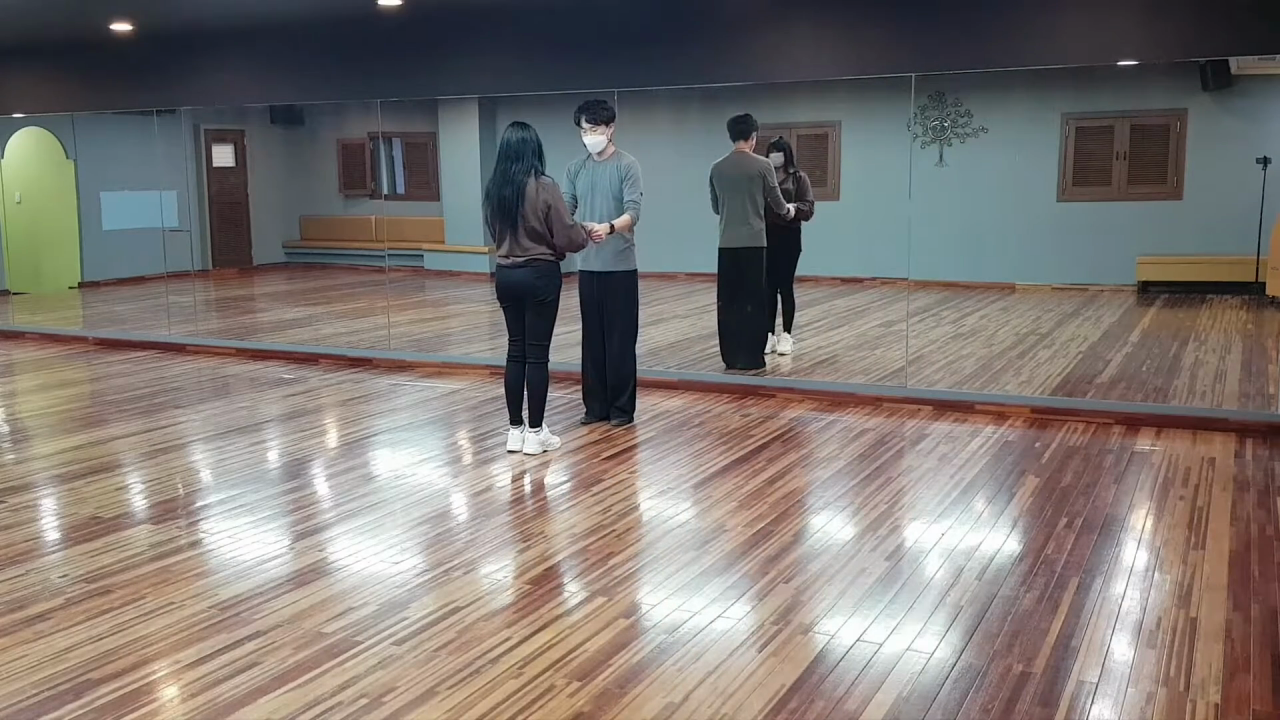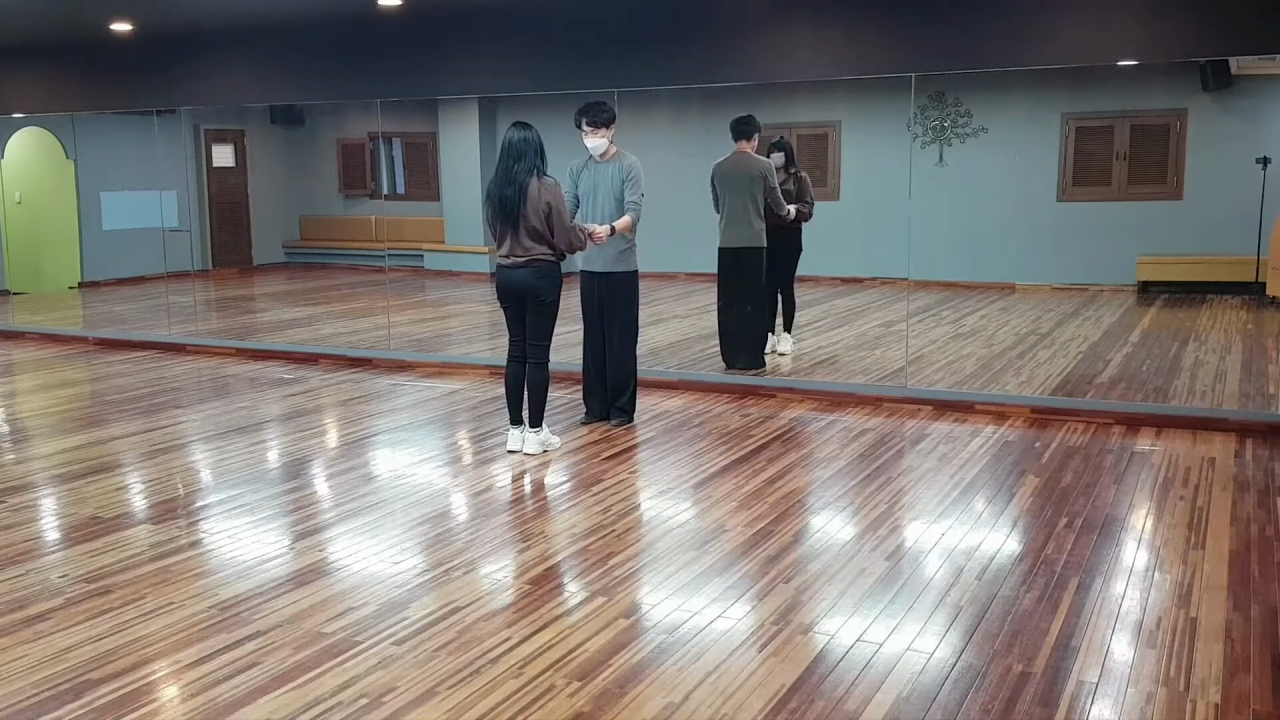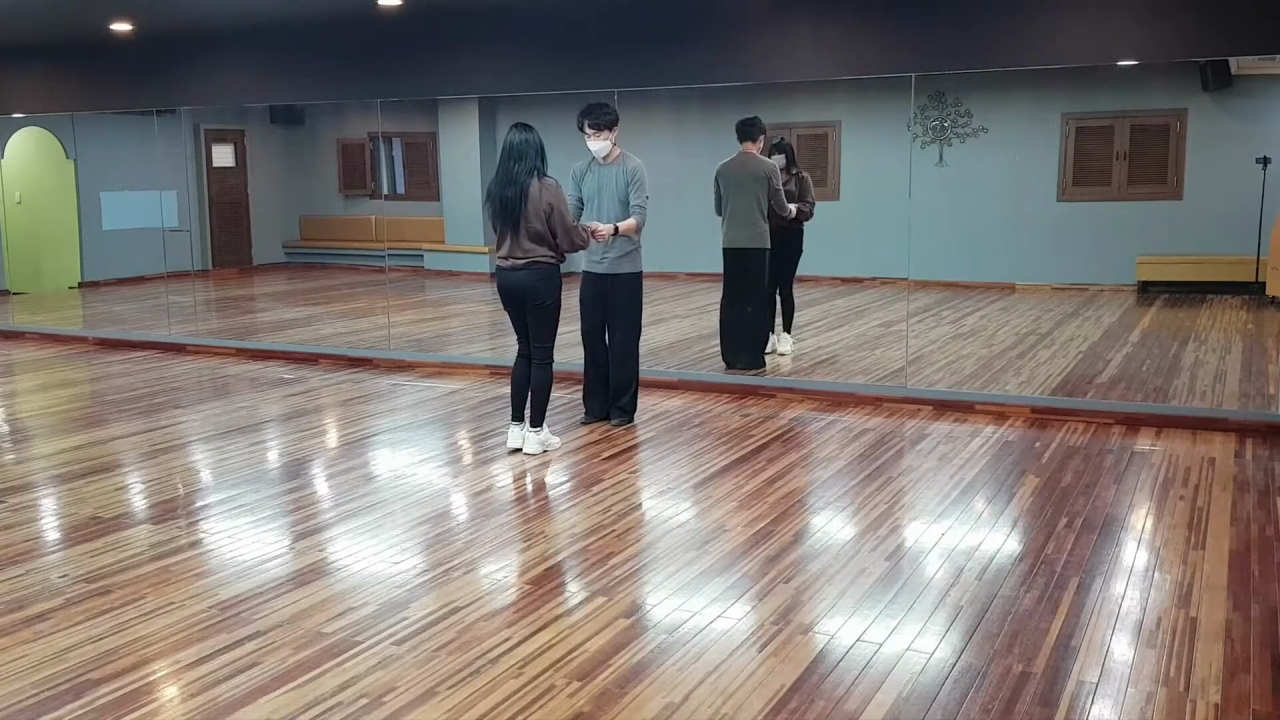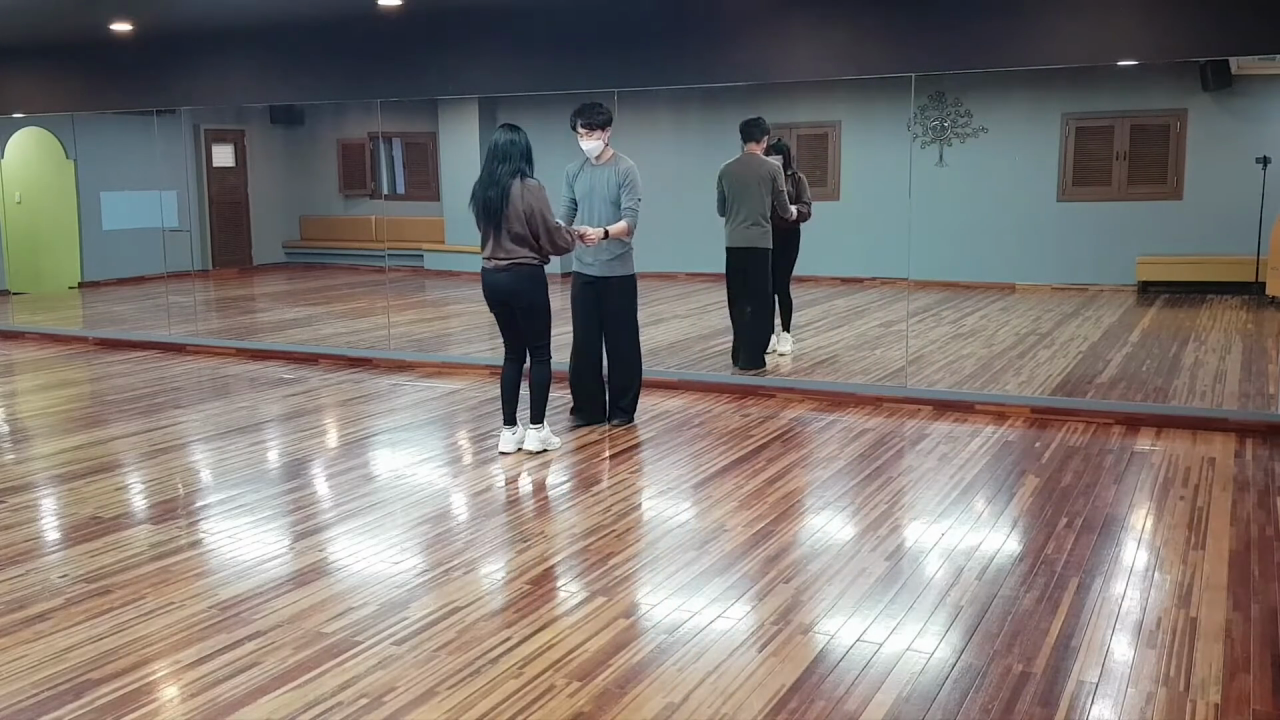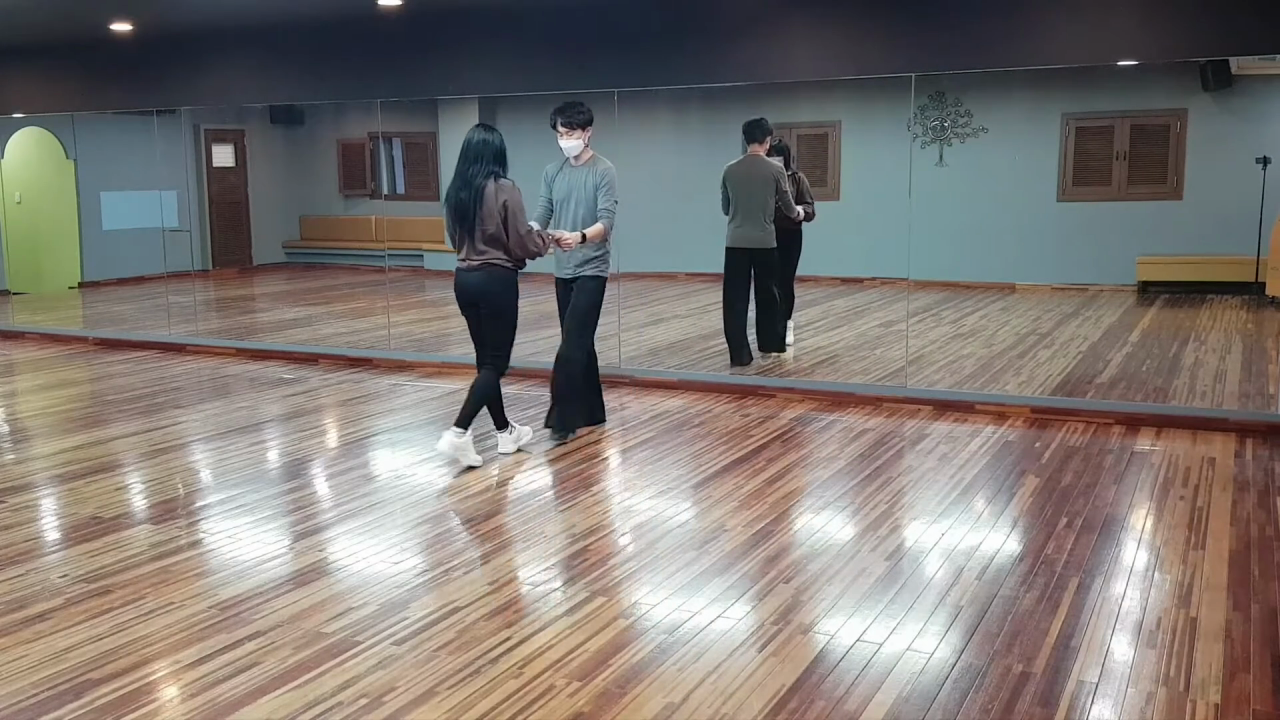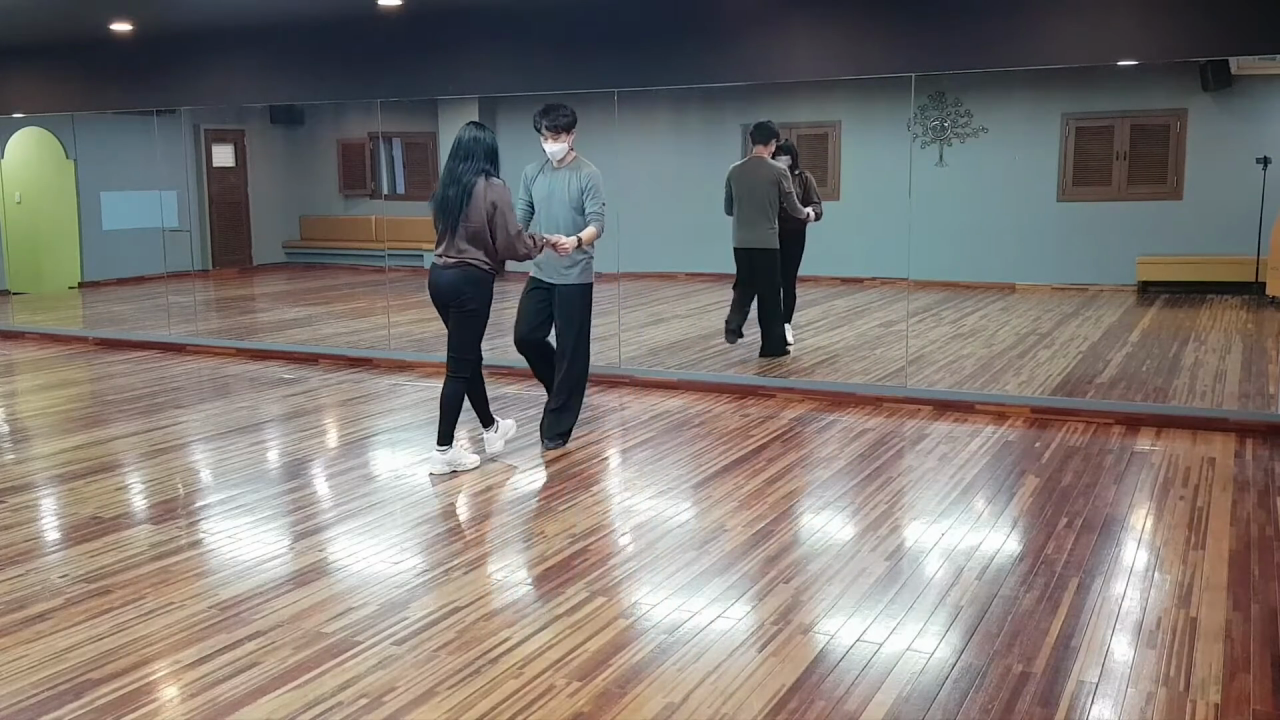
dt=0.4s
person 1, frame 1
left shoulder: (494, 188)
right shoulder: (544, 187)
right elbow: (565, 237)
right wrist: (585, 233)
left hip: (506, 274)
right hip: (539, 275)
left knee: (515, 351)
right knee: (537, 354)
left ankle: (515, 430)
right ankle: (535, 433)
person 1, frame 2
left shoulder: (495, 188)
right shoulder: (545, 187)
right elbow: (565, 239)
right wrist: (584, 235)
left hip: (506, 274)
right hip: (540, 275)
left knee: (516, 351)
right knee: (537, 354)
left ankle: (515, 429)
right ankle: (535, 433)
person 1, frame 3
left shoulder: (496, 189)
right shoulder: (546, 188)
right elbow: (568, 238)
right wrist: (587, 233)
left hip: (506, 275)
right hip: (539, 276)
left knee: (524, 350)
right knee: (541, 355)
left ankle: (516, 426)
right ankle: (535, 432)
person 1, frame 4
left shoulder: (482, 189)
right shoulder: (529, 188)
right elbow: (552, 239)
right wrist: (572, 234)
left hip: (492, 277)
right hip: (524, 277)
left knee: (513, 353)
right knee: (539, 354)
left ankle: (509, 431)
right ankle: (536, 430)
person 1, frame 5
left shoulder: (456, 191)
right shoulder: (504, 190)
right elbow: (523, 243)
right wrist: (546, 239)
left hip: (465, 279)
right hip: (496, 280)
left knee: (488, 358)
right knee: (495, 362)
left ankle: (505, 431)
right ankle: (456, 435)
person 1, frame 6
left shoulder: (446, 187)
right shoulder: (492, 188)
right elbow: (512, 244)
right wrist: (541, 242)
left hip: (440, 276)
right hip: (470, 281)
left knee: (468, 356)
right knee: (460, 364)
left ankle: (491, 428)
right ankle: (443, 451)
person 2, frame 1
left shoulder: (627, 165)
right shoulder: (575, 169)
left elbow: (633, 212)
right elbow: (565, 209)
left wrist: (608, 228)
left hip: (620, 266)
right hip: (587, 266)
left knee: (620, 338)
right knee: (592, 337)
left ankle: (622, 407)
right ankle: (596, 404)
person 2, frame 2
left shoulder: (628, 165)
right shoulder: (577, 169)
left elbow: (633, 212)
right elbow: (566, 210)
left wrist: (609, 229)
left hip: (620, 266)
right hip: (589, 265)
left knee: (620, 338)
right knee: (593, 338)
left ankle: (621, 407)
right ankle: (596, 404)
person 2, frame 3
left shoulder: (632, 168)
right shoulder: (580, 171)
left elbow: (639, 218)
right elbow: (571, 213)
left wrist: (612, 229)
left hip: (625, 268)
right hip: (592, 268)
left knee: (623, 339)
right knee: (592, 338)
left ankle: (622, 407)
right ankle: (596, 404)
person 2, frame 4
left shoulder: (625, 169)
right shoulder: (574, 172)
left elbow: (630, 221)
right elbow: (565, 215)
left wrist: (602, 233)
left hip: (617, 270)
right hip: (583, 269)
left knee: (621, 341)
right knee: (585, 341)
left ankle: (623, 407)
right ankle: (589, 407)
person 2, frame 5
left shoulder: (603, 171)
right shoulder: (552, 172)
left elbow: (606, 221)
right elbow: (543, 215)
left wrist: (579, 236)
left hip: (591, 269)
right hip: (563, 270)
left knee: (574, 341)
right knee: (577, 342)
left ankle: (563, 417)
right ankle: (588, 411)
person 2, frame 6
left shoulder: (588, 174)
right shoulder: (531, 173)
left elbow: (597, 223)
right elbow: (521, 217)
left wrist: (576, 240)
left hip: (575, 277)
right hip: (540, 274)
left knee: (570, 352)
right knee: (525, 337)
left ankle: (557, 425)
right ankle: (559, 384)
person 3, frame 1
left shoulder: (717, 168)
right shoulder: (762, 165)
right elbow: (776, 202)
right wrist: (788, 211)
left hip: (726, 243)
right hip: (753, 242)
left knee: (727, 301)
right knee: (753, 300)
left ankle: (731, 357)
right ankle: (750, 358)
person 3, frame 2
left shoulder: (718, 168)
right shoulder: (763, 166)
right elbow: (776, 203)
right wrist: (789, 212)
left hip: (726, 243)
right hip: (753, 242)
left knee: (727, 301)
right knee: (753, 301)
left ankle: (731, 357)
right ankle: (751, 359)
person 3, frame 3
left shoulder: (723, 169)
right shoulder: (768, 167)
right elbow: (780, 207)
right wrist: (791, 211)
left hip: (730, 243)
right hip: (756, 242)
left knee: (732, 299)
right knee: (754, 300)
left ankle: (731, 354)
right ankle: (750, 359)
person 3, frame 4
left shoulder: (727, 169)
right shoulder: (772, 168)
right elbow: (783, 208)
right wrist: (792, 214)
left hip: (733, 242)
right hip: (760, 242)
left knee: (737, 299)
right knee: (759, 302)
left ankle: (740, 354)
right ankle: (752, 358)
person 3, frame 5
left shoulder: (730, 170)
right shoulder: (775, 170)
right elbow: (787, 207)
right wrist: (799, 214)
left hip: (735, 243)
right hip: (764, 242)
left knee: (735, 300)
right knee: (767, 295)
left ankle: (739, 354)
right ankle: (771, 342)
person 3, frame 6
left shoulder: (734, 171)
right shoulder: (778, 171)
left elbow: (728, 209)
right elbow: (793, 207)
right wrist: (808, 214)
left hip: (741, 242)
right hip: (766, 243)
left knee: (744, 287)
right knee: (769, 295)
left ankle: (734, 323)
right ankle: (773, 346)
person 4, frame 1
left shoulder: (798, 178)
left elbow: (808, 208)
left wrist: (793, 207)
left hip: (788, 237)
right hip: (765, 236)
left knee: (785, 287)
right knee: (768, 287)
left ankle: (786, 336)
right ankle: (769, 335)
person 4, frame 2
left shoulder: (800, 178)
left elbow: (807, 208)
left wrist: (794, 209)
left hip: (789, 237)
right hip: (766, 236)
left knee: (786, 287)
right knee: (769, 288)
left ankle: (786, 336)
right ankle: (769, 335)
person 4, frame 3
left shoulder: (801, 178)
left elbow: (808, 208)
left wrist: (793, 208)
left hip: (791, 237)
right hip: (767, 237)
left knee: (785, 288)
right knee: (768, 287)
left ankle: (786, 336)
right ankle: (770, 334)
person 4, frame 4
left shoulder: (797, 179)
left elbow: (806, 208)
left wrist: (795, 211)
left hip: (788, 238)
left knee: (782, 286)
left ankle: (785, 335)
right ankle: (769, 335)
person 4, frame 5
left shoulder: (798, 179)
left elbow: (809, 207)
left wrist: (800, 211)
left hip: (791, 236)
left knee: (786, 283)
left ankle: (787, 324)
person 4, frame 6
left shoulder: (804, 178)
left elbow: (816, 205)
left wrist: (811, 212)
left hip: (794, 235)
left knee: (789, 282)
left ankle: (786, 326)
